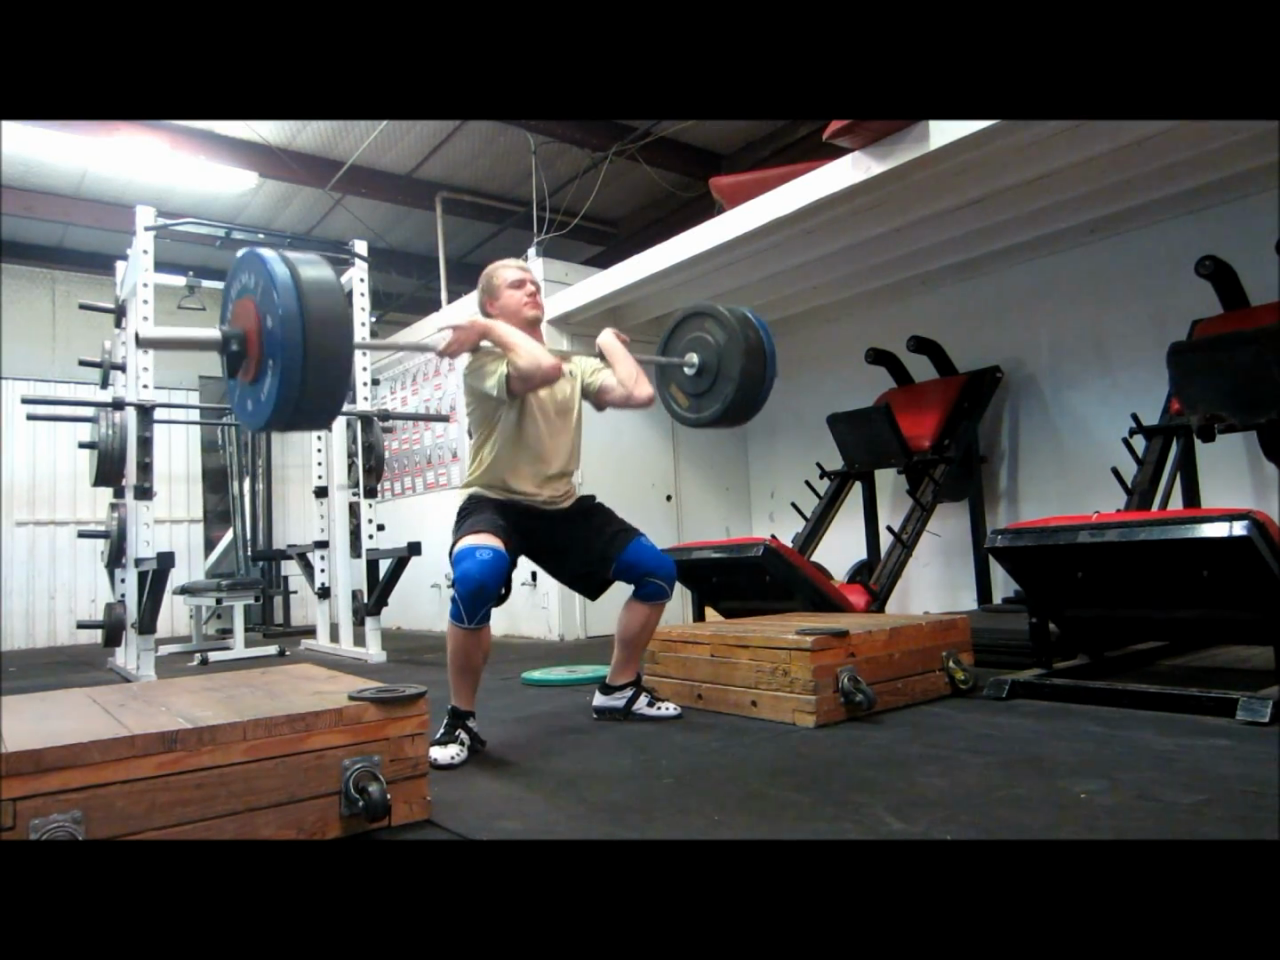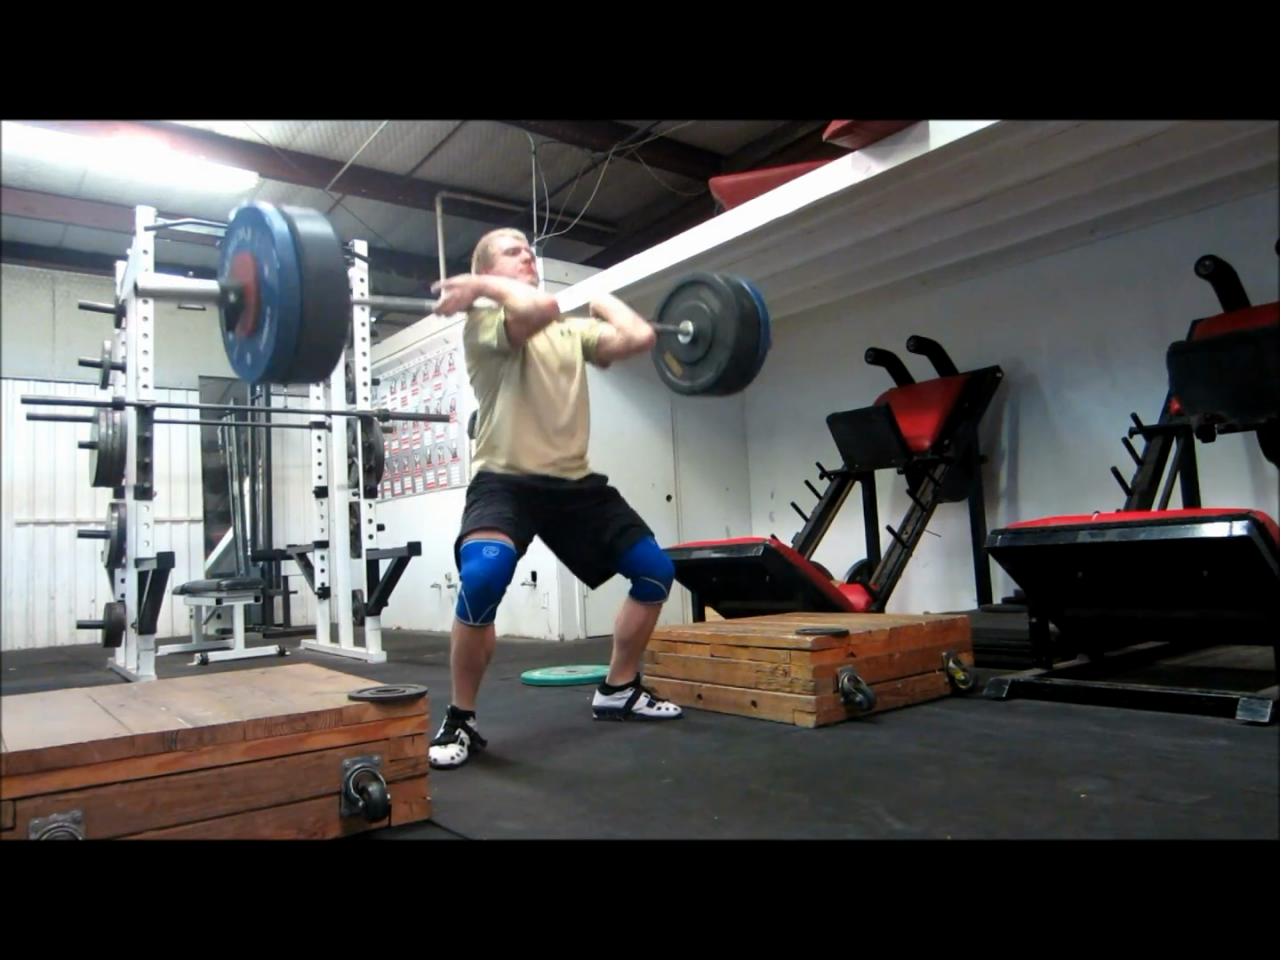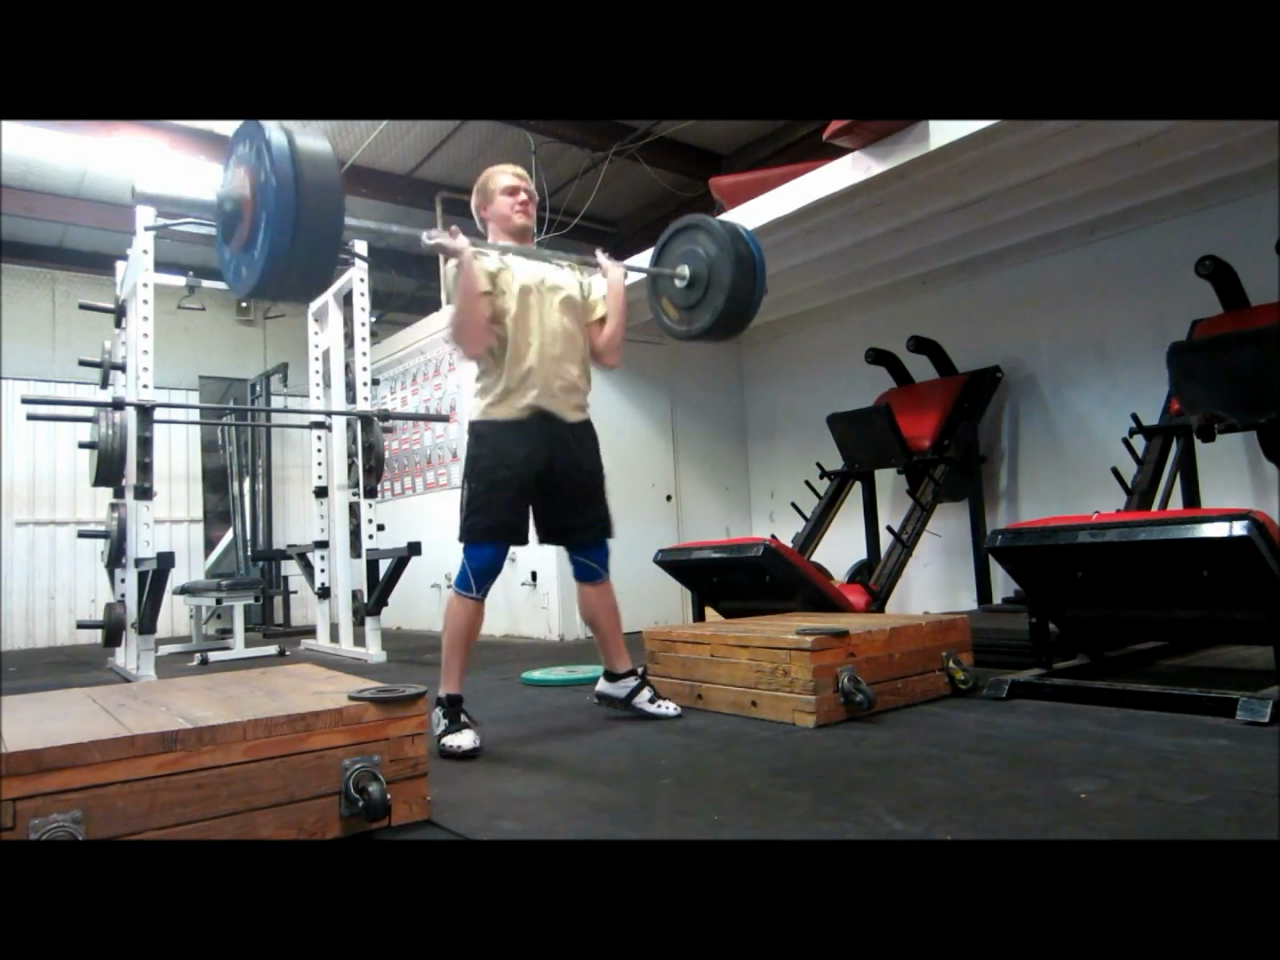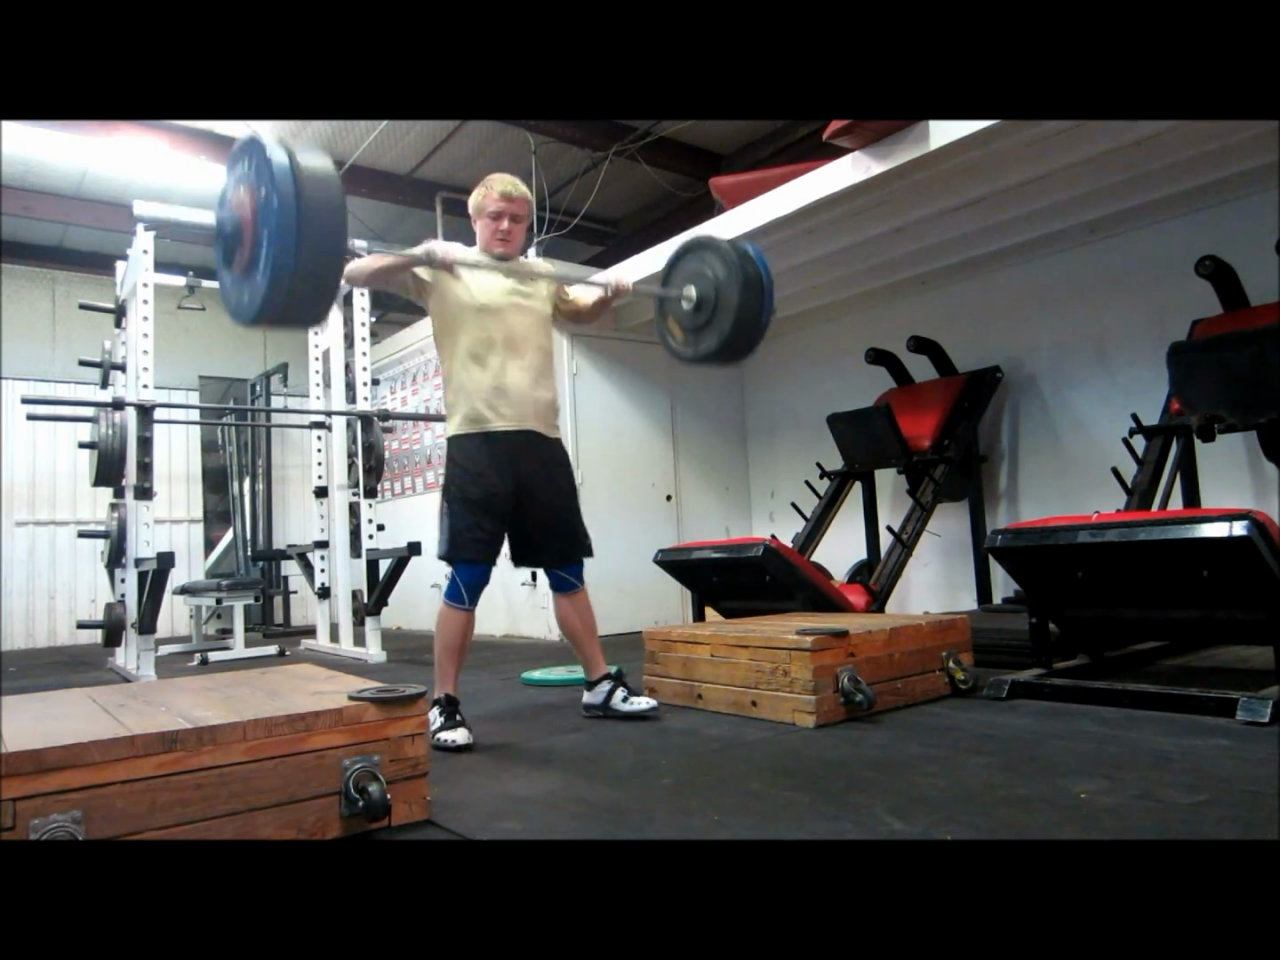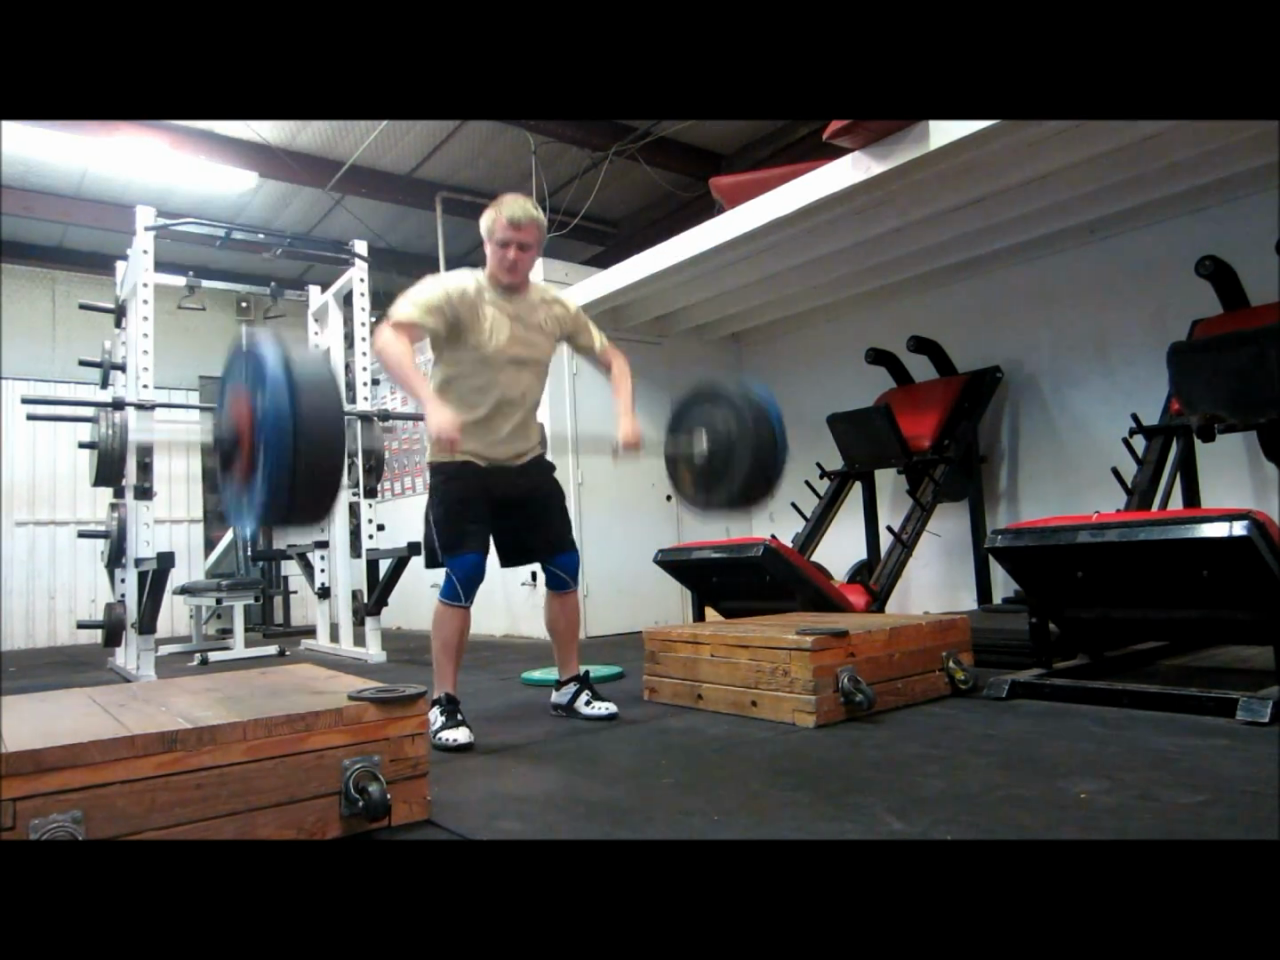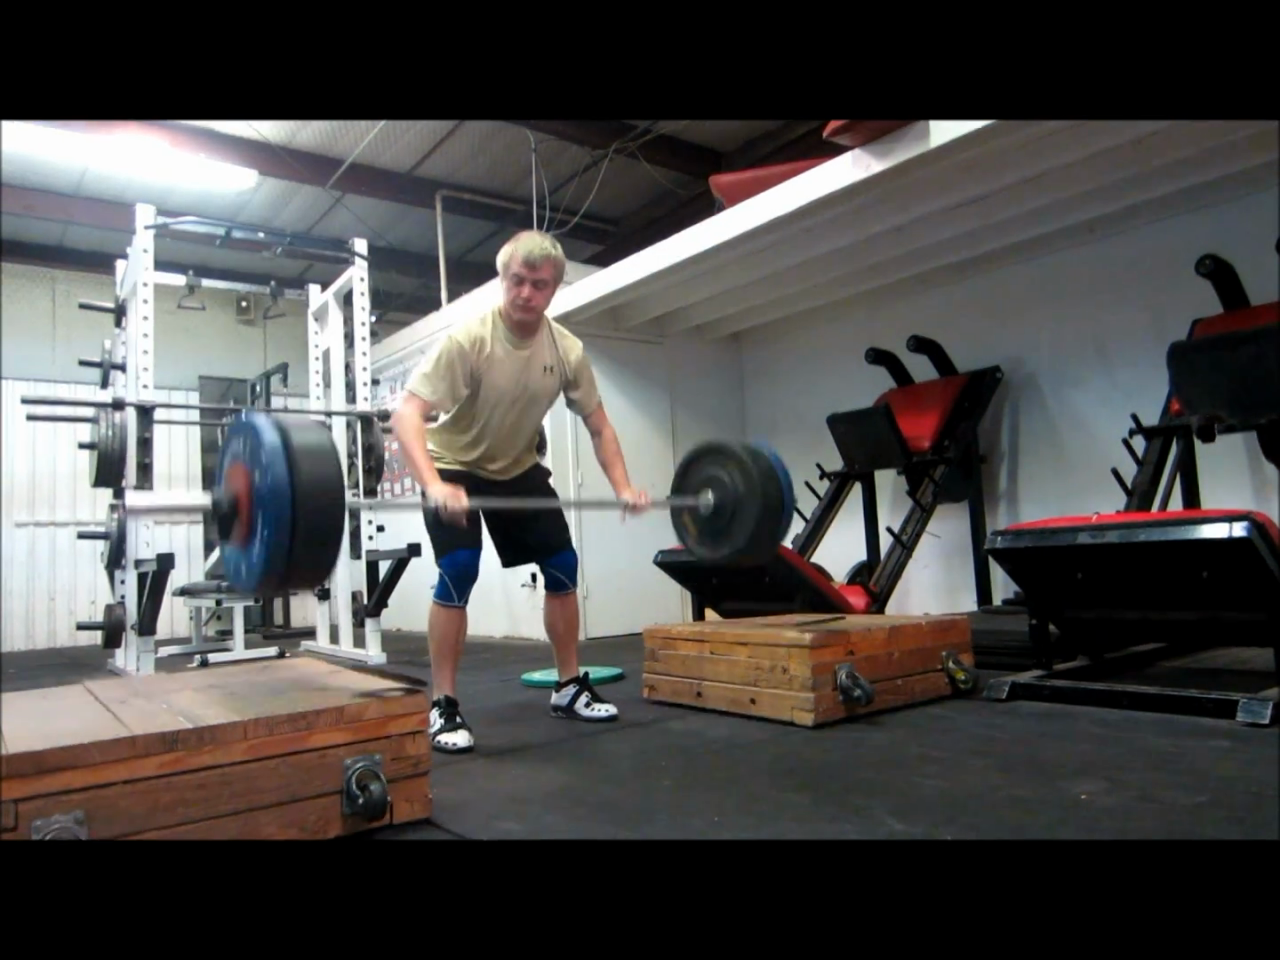
dt=0.2s
person 1, frame 1
left shoulder: (576, 364)
right shoulder: (487, 362)
left elbow: (639, 393)
right elbow: (544, 368)
left wrist: (610, 344)
right wrist: (489, 328)
left hip: (562, 505)
right hip: (495, 504)
left knee: (657, 570)
right knee: (476, 579)
left ankle: (619, 689)
right ankle: (460, 721)
person 1, frame 2
left shoulder: (574, 330)
right shoulder: (486, 322)
left elbow: (640, 337)
right elbow: (540, 307)
left wrist: (604, 303)
right wrist: (481, 287)
left hip: (574, 480)
right hip: (505, 481)
left knee: (655, 570)
right knee: (483, 578)
left ankle: (618, 689)
right ankle: (460, 721)
person 1, frame 3
left shoulder: (570, 276)
right shoulder: (483, 267)
left elbow: (607, 354)
right elbow: (474, 345)
left wrist: (615, 281)
right wrist: (463, 255)
left hip: (569, 427)
right hip: (504, 425)
left knee: (591, 559)
right knee: (481, 563)
left ankle: (621, 678)
right ankle: (450, 706)
person 1, frame 4
left shoulder: (541, 277)
right shoulder: (446, 269)
left elbow: (580, 312)
right elbow: (355, 273)
left wrist: (608, 295)
right wrist: (416, 255)
left hip: (541, 442)
right hip: (480, 441)
left knee: (567, 571)
right knee: (470, 576)
left ankle: (601, 685)
right ankle: (444, 705)
person 1, frame 5
left shoulder: (554, 306)
right shoulder: (455, 292)
left elbow: (610, 356)
right elbow: (387, 337)
left wrist: (625, 415)
right wrist: (432, 405)
left hip: (525, 460)
right hip: (464, 460)
left knee: (563, 566)
right knee: (464, 574)
left ankle: (569, 685)
right ankle: (444, 705)
person 1, frame 6
left shoulder: (567, 349)
right shoulder: (467, 337)
left elbow: (598, 425)
right elbow: (407, 412)
left wrist: (623, 487)
right wrist: (432, 483)
left hip: (520, 470)
right hip: (456, 472)
left knee: (564, 568)
right knee: (458, 573)
left ankle: (569, 687)
right ankle: (444, 708)
